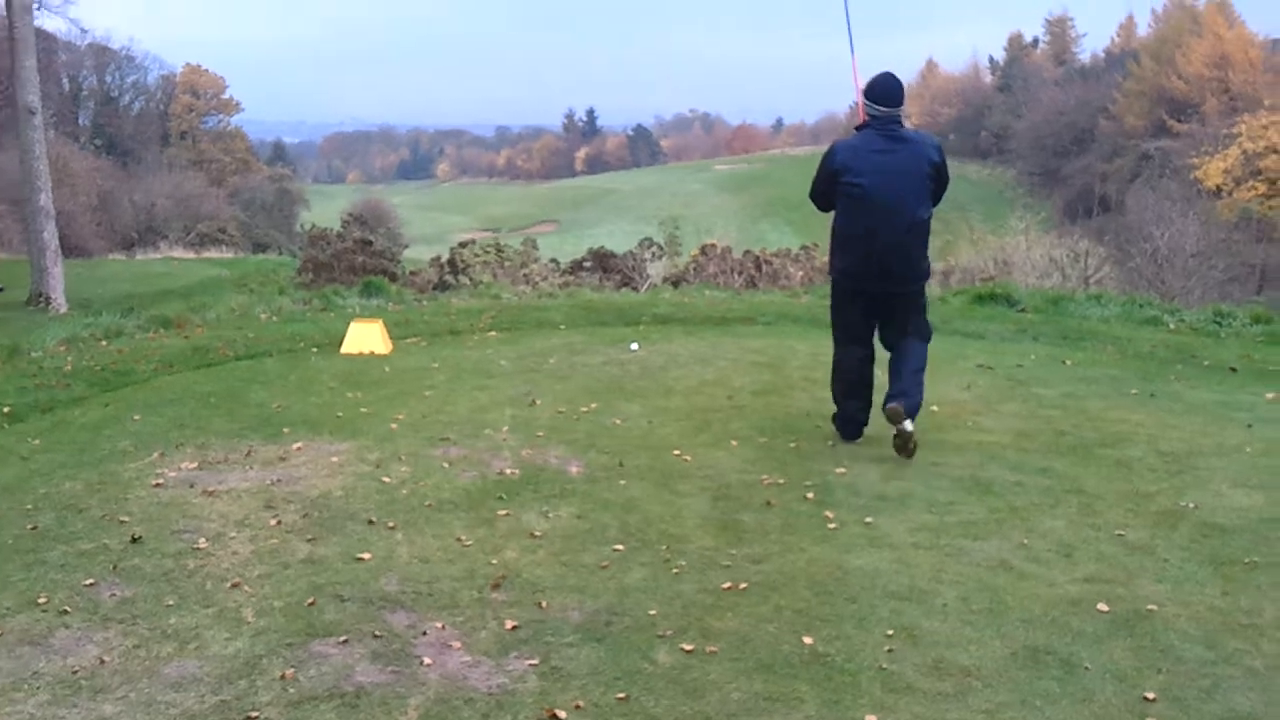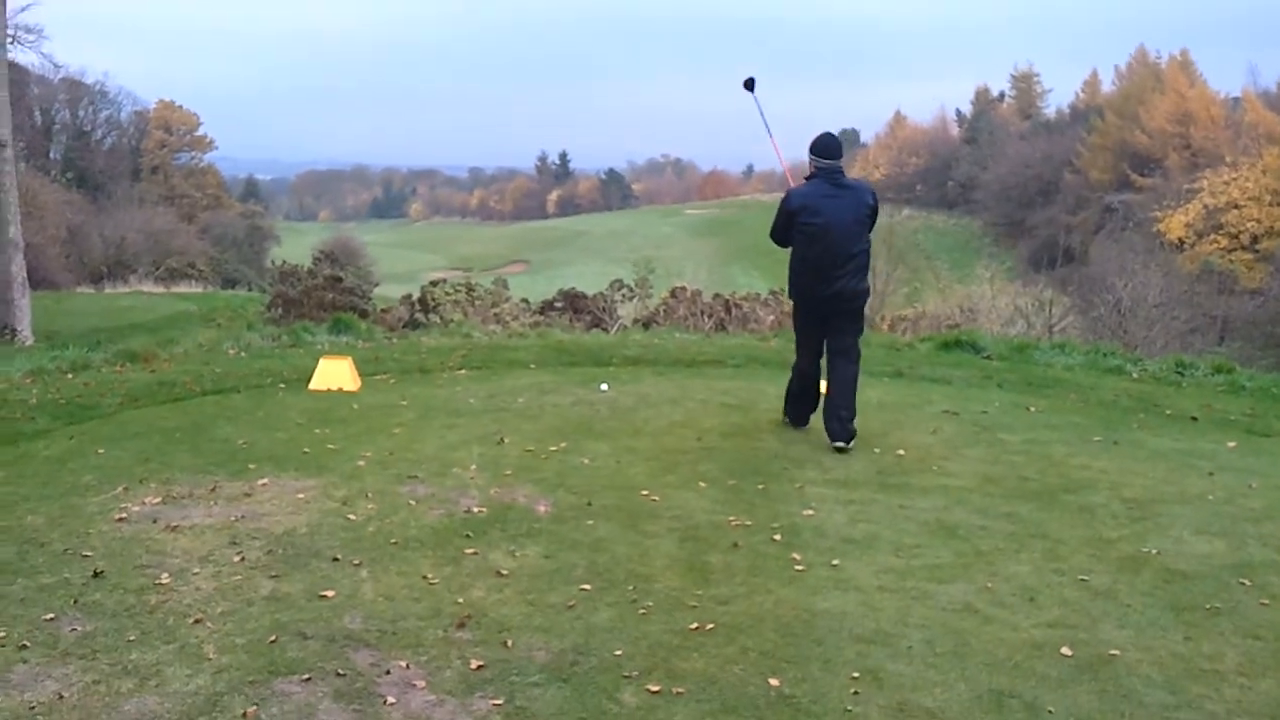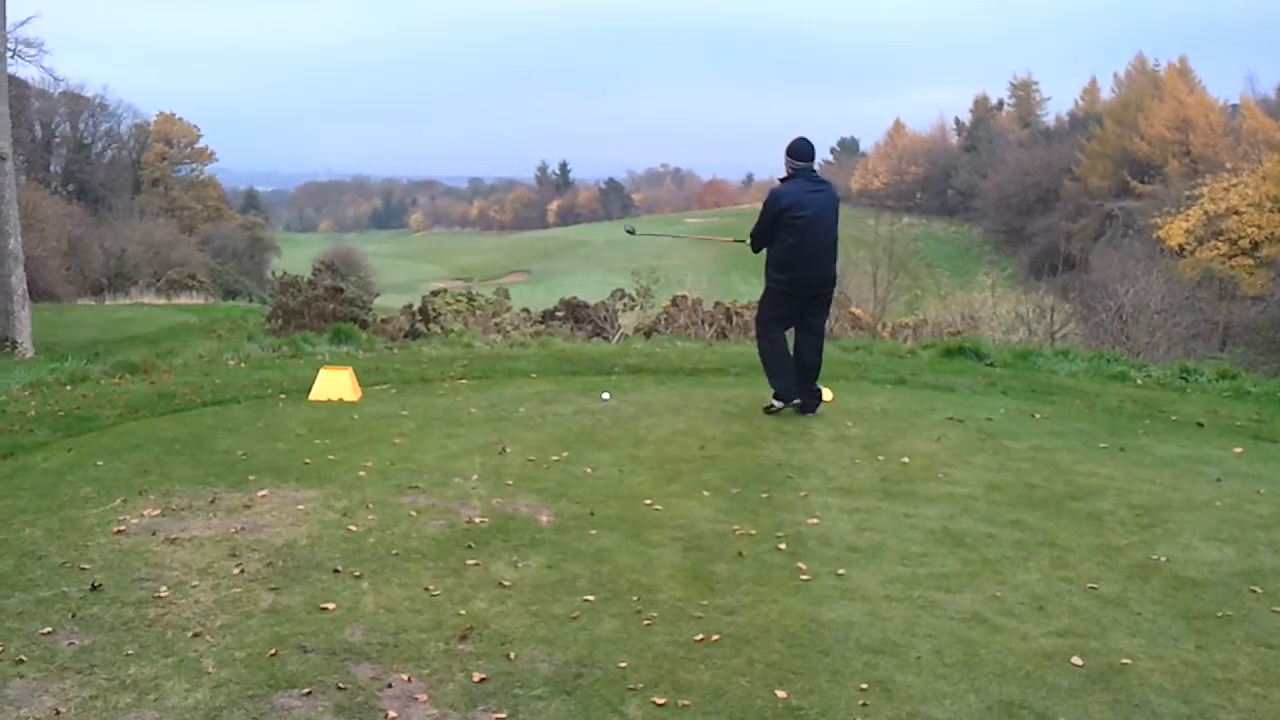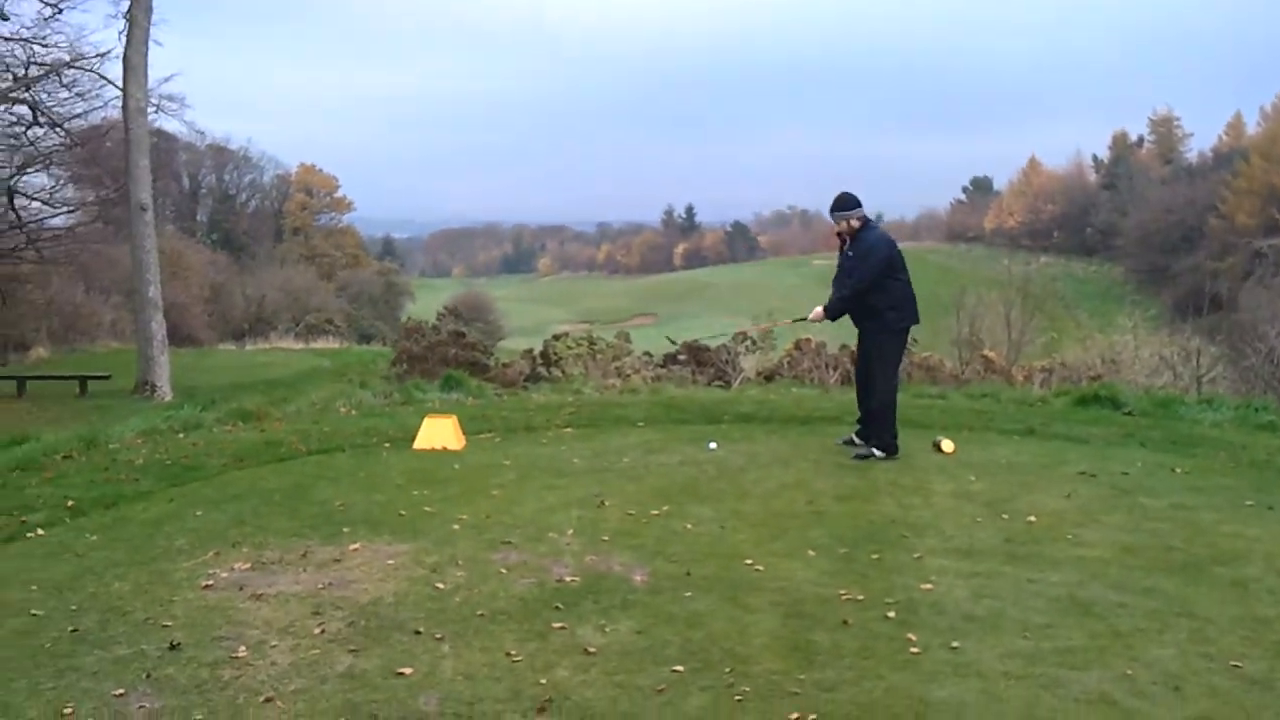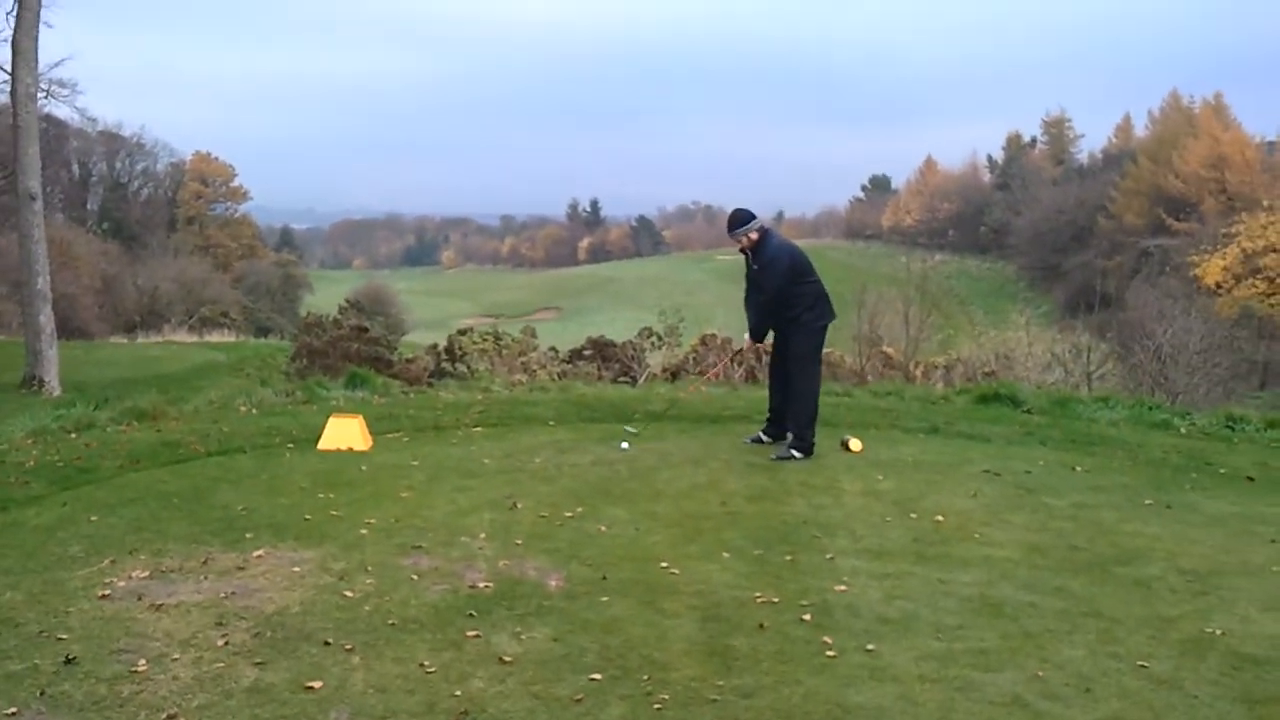
dt=1s
person 1, frame 1
left shoulder: (843, 151)
right shoulder: (929, 148)
left elbow: (821, 200)
right elbow: (936, 196)
left hip: (853, 268)
right hip: (907, 269)
left knee: (852, 345)
right knee: (909, 338)
left ankle: (850, 423)
right ankle: (903, 405)
person 1, frame 2
left shoulder: (797, 197)
right shoulder: (865, 193)
left elbow: (779, 237)
left hip: (809, 292)
right hip: (850, 292)
left knee: (807, 353)
right knee: (845, 357)
left ankle: (797, 414)
right ankle: (841, 430)
person 1, frame 3
left shoulder: (781, 194)
right shoulder: (829, 192)
left elbow: (760, 235)
left wrist: (755, 243)
left hip: (786, 279)
right hip: (822, 279)
left knee: (769, 330)
right knee: (811, 337)
left ankle: (787, 392)
right ankle: (808, 398)
person 1, frame 4
left shoulder: (876, 242)
right shoulder: (851, 241)
left elbow: (857, 286)
right elbow: (844, 279)
left wrist: (828, 310)
right wrist: (830, 306)
left hip: (891, 318)
right hip: (872, 318)
left knee: (882, 379)
right knee: (865, 375)
left ankle: (884, 444)
right ankle: (867, 432)
person 1, frame 5
left shoulder: (777, 252)
right shoulder: (755, 250)
left elbow: (769, 299)
right elbow: (754, 293)
left wrist: (755, 335)
right wrist: (754, 329)
left hip: (808, 318)
right hip: (788, 318)
left knee: (803, 377)
right knee: (779, 372)
left ankle: (802, 443)
right ankle: (776, 429)
